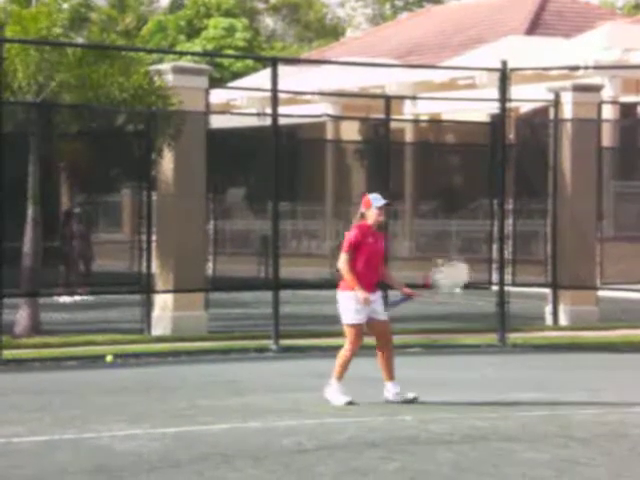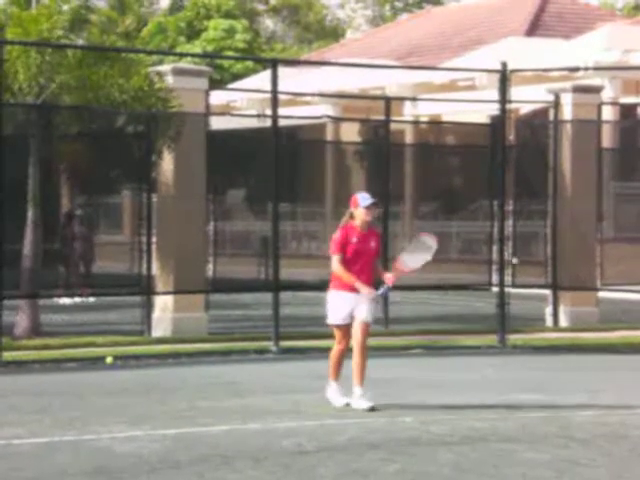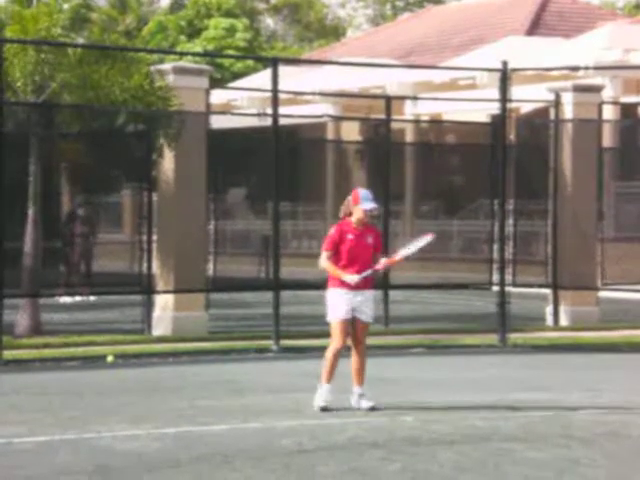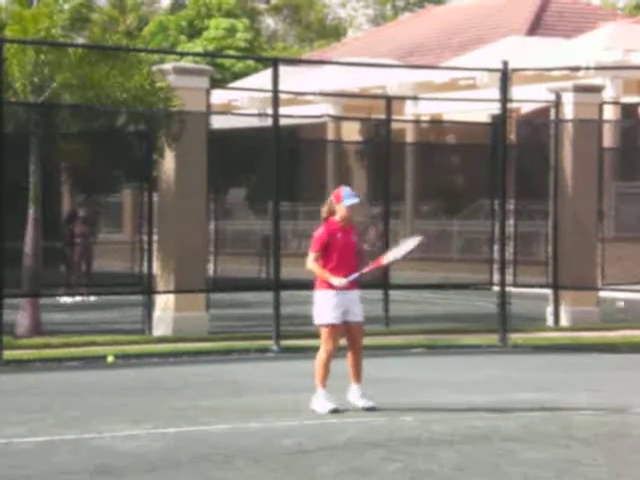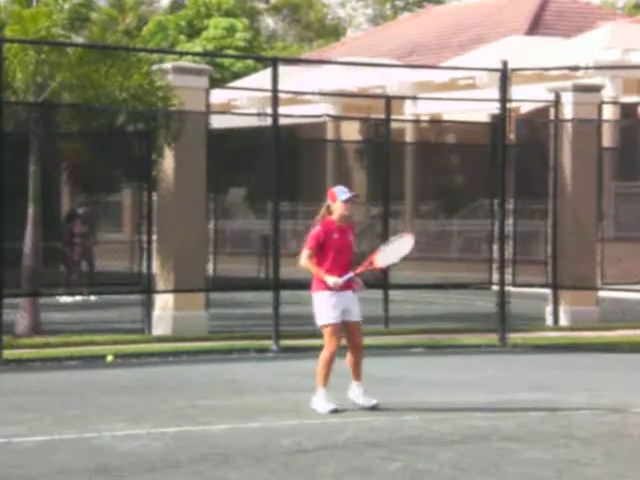
dt=0.4s
person 1, frame 1
left shoulder: (380, 236)
right shoulder: (357, 232)
right elbow: (342, 264)
left wrist: (401, 287)
right wrist: (358, 289)
left hip: (372, 295)
right hip: (352, 294)
left knee: (386, 341)
right knee: (353, 343)
left ankle: (391, 389)
right ankle: (333, 387)
person 1, frame 2
left shoulder: (375, 235)
right shoulder: (343, 233)
right elbow: (336, 266)
left wrist: (385, 276)
right wrist: (360, 286)
left hip: (365, 296)
right hip: (341, 293)
left knee: (360, 343)
right knee: (342, 344)
left ankle: (358, 393)
right ankle: (333, 387)
person 1, frame 3
left shoulder: (373, 232)
right shoulder: (339, 230)
left elbow: (375, 259)
right elbow: (323, 261)
left wrist: (381, 263)
right wrist: (345, 276)
left hip: (364, 293)
right hip: (340, 291)
left knee: (359, 344)
right knee: (338, 343)
left ankle: (358, 393)
right ankle: (323, 391)
person 1, frame 4
left shoulder: (351, 229)
right shoulder: (325, 230)
right elbow: (311, 263)
left wrist: (364, 247)
right wrist: (332, 279)
left hip: (351, 293)
right hip: (328, 293)
left knee: (356, 344)
right knee: (329, 347)
left ankle: (355, 391)
right ankle: (320, 396)
person 1, frame 5
left shoulder: (349, 228)
right shoulder: (321, 229)
right elbow: (304, 260)
left wrist: (353, 278)
right wrist: (326, 277)
left hip: (347, 293)
right hip: (326, 293)
left knee: (357, 343)
right knee: (332, 346)
left ankle: (356, 389)
right ankle: (320, 395)
